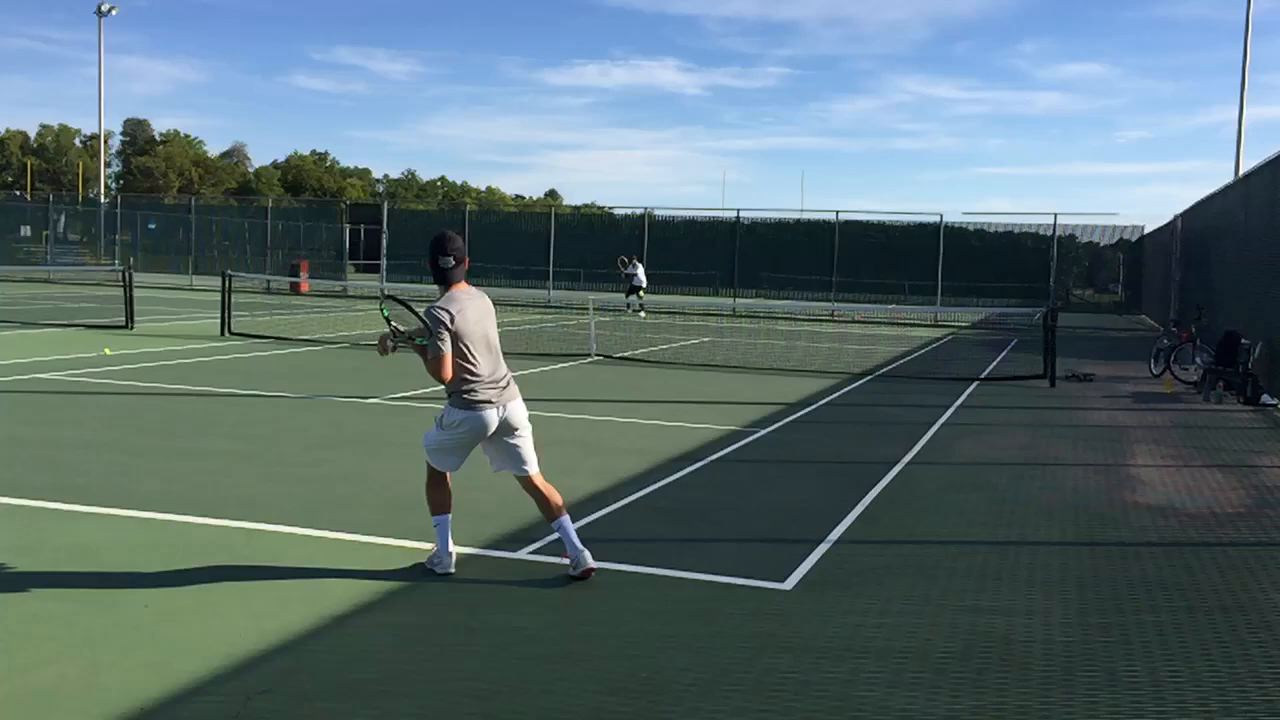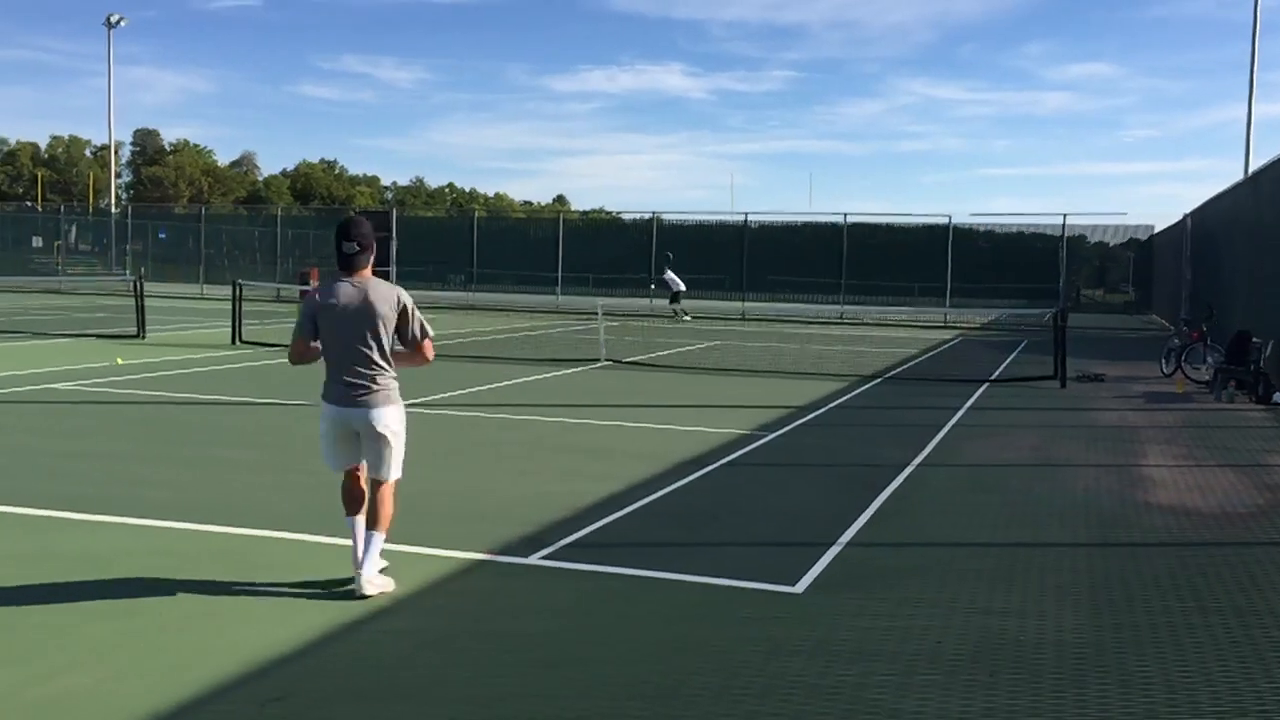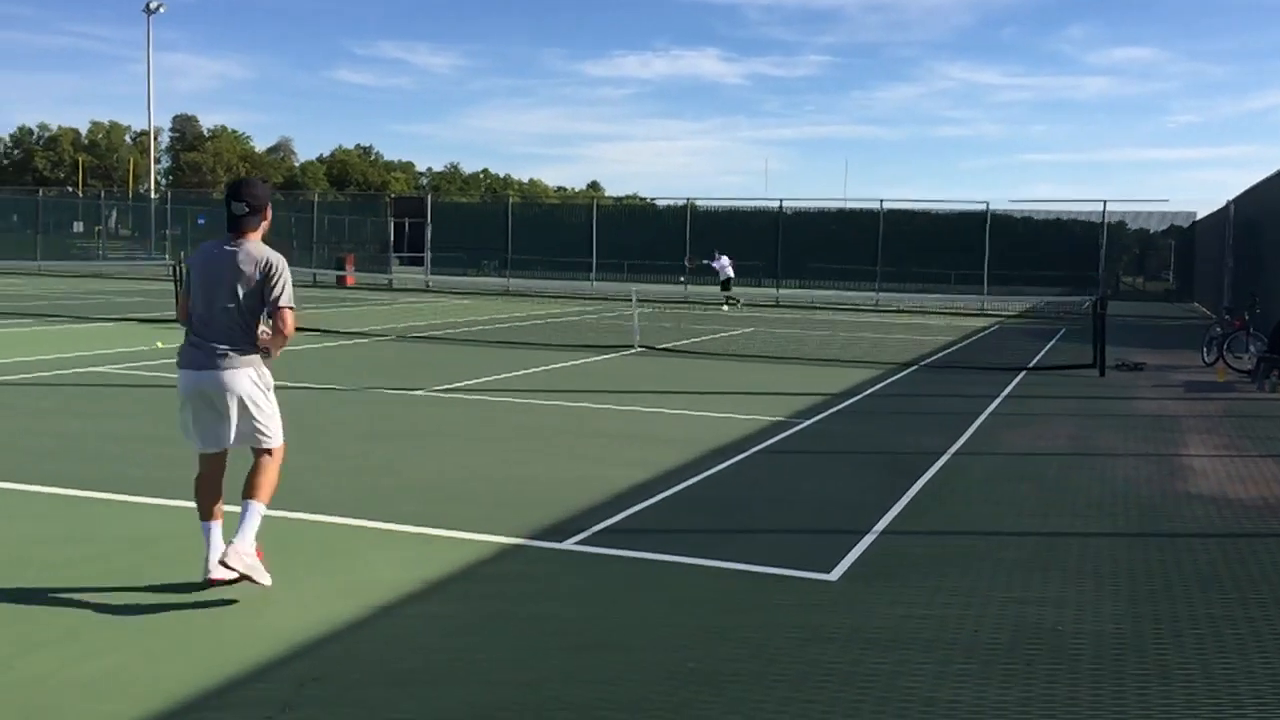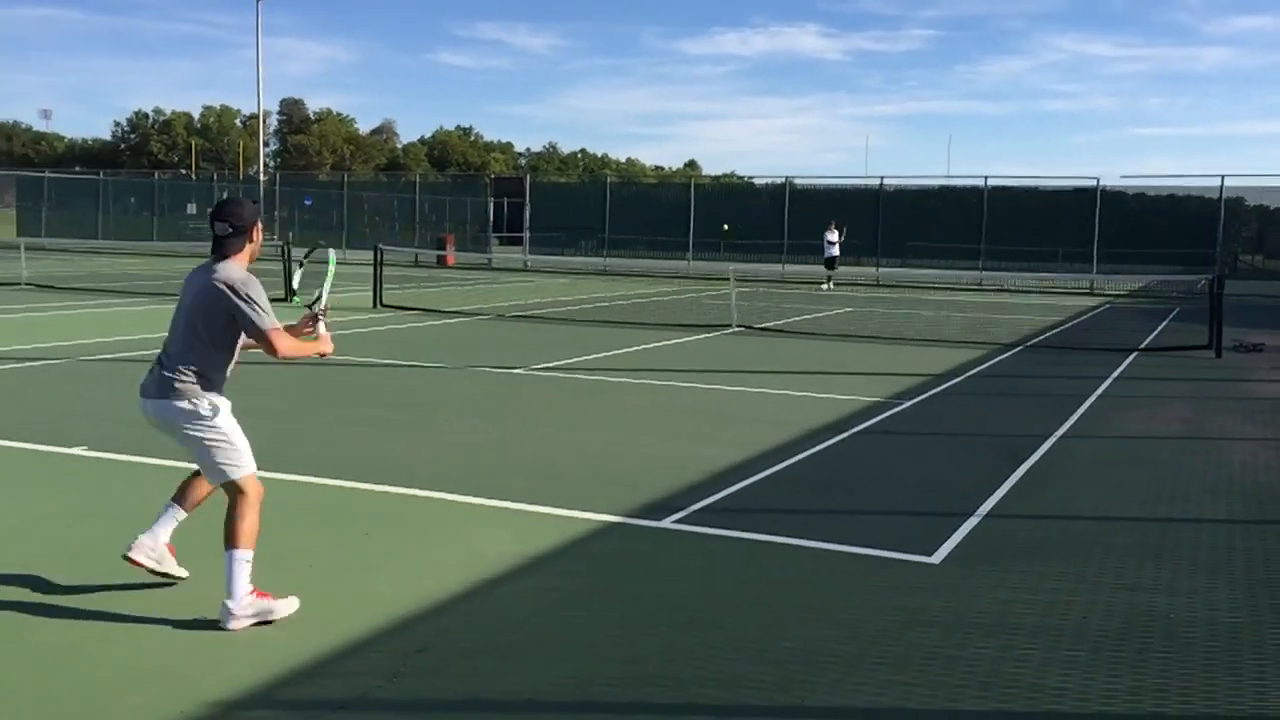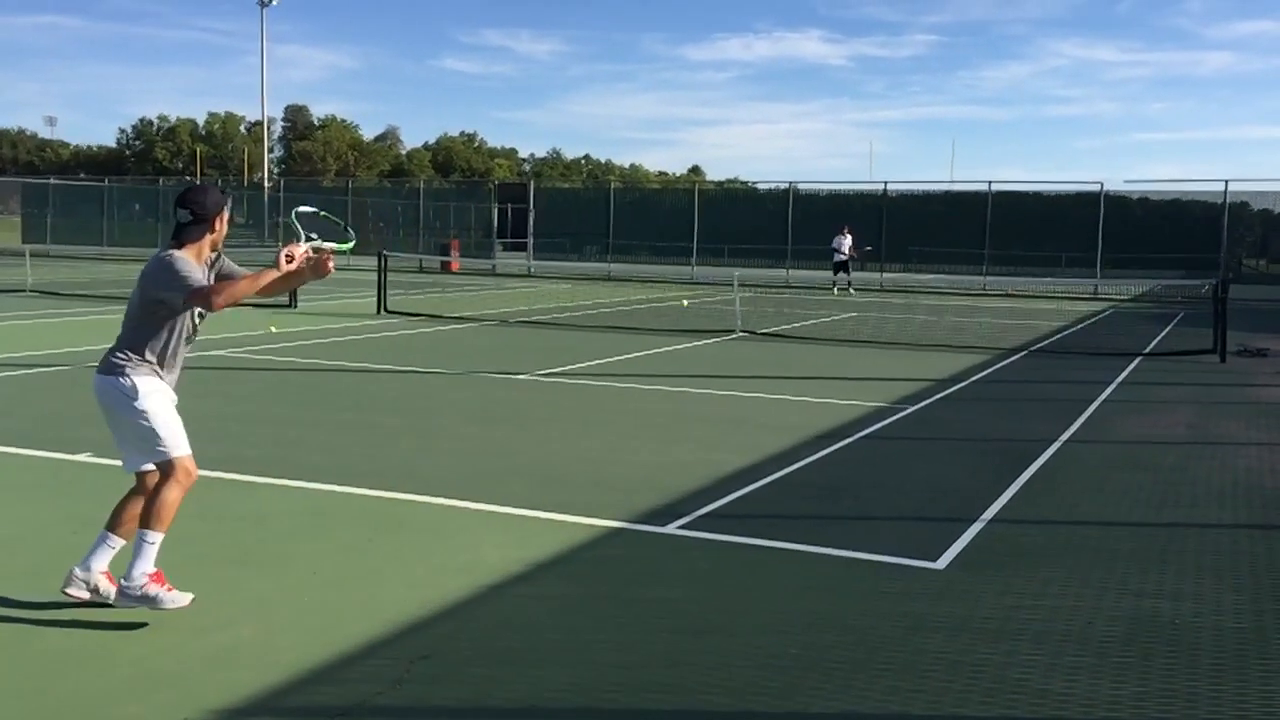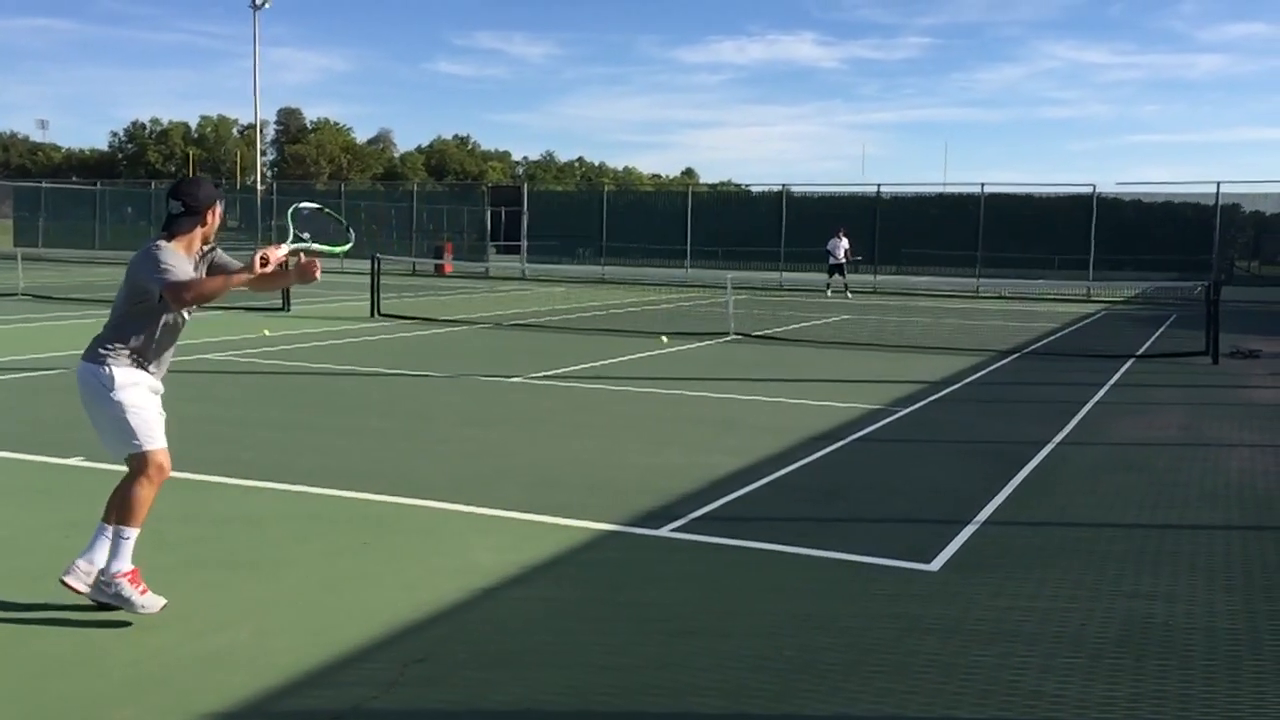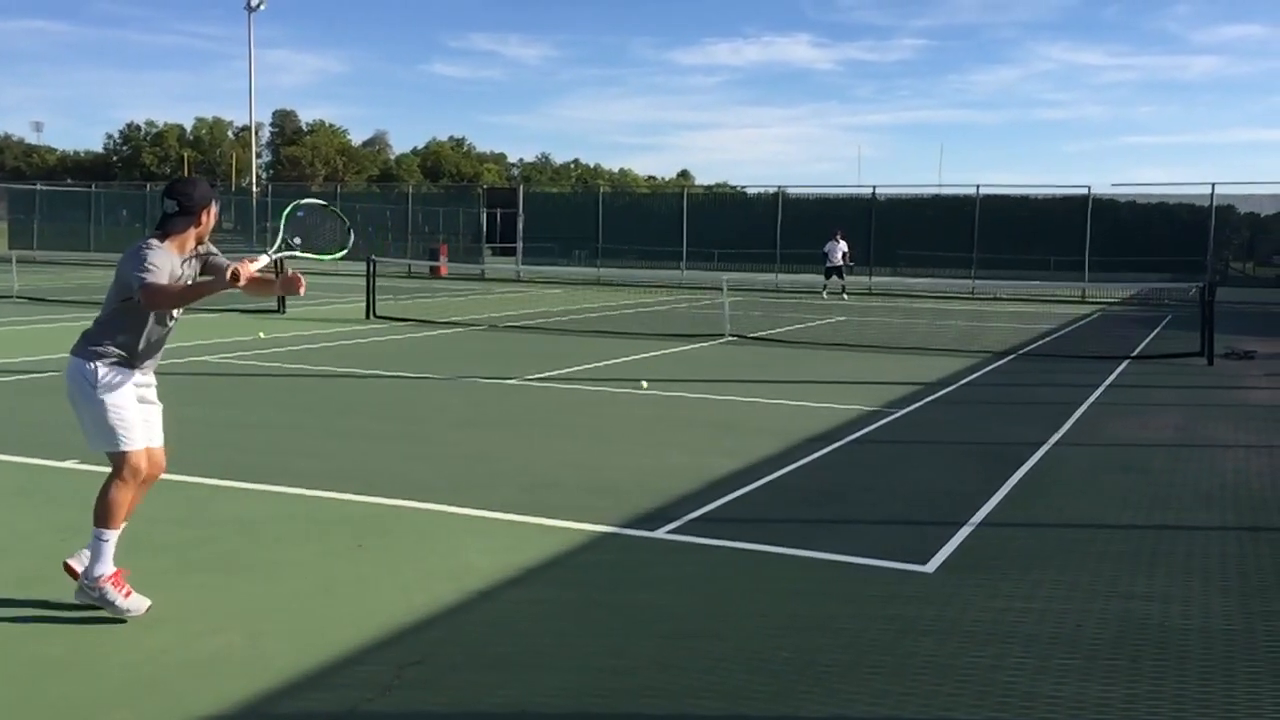
dt=0.5s
person 1, frame 1
left shoulder: (439, 311)
right shoulder: (482, 299)
left elbow: (442, 373)
left wrist: (409, 346)
left hip: (467, 411)
right hip: (509, 403)
left knee: (438, 470)
right knee: (533, 480)
left ankle: (444, 552)
right ankle: (578, 553)
person 1, frame 2
left shoulder: (319, 298)
right shoulder: (395, 296)
left elbow: (296, 356)
right elbow: (425, 353)
left hip: (338, 406)
right hip: (382, 405)
left knee: (352, 474)
right knee: (384, 484)
left ankle: (364, 559)
right ankle: (368, 573)
person 1, frame 3
left shoulder: (199, 255)
right shoulder: (269, 261)
left elbow: (184, 315)
right elbow: (285, 326)
right wrist: (269, 347)
left hip: (192, 370)
right hip: (238, 371)
left knee: (211, 462)
right knee: (270, 452)
left ankle: (214, 559)
right ankle: (243, 545)
person 1, frame 4
left shoulder: (201, 276)
right shoulder: (240, 282)
right elbow: (277, 345)
left wrist: (295, 329)
right wrist: (316, 346)
left hip: (159, 395)
right hip: (189, 399)
left knee: (216, 467)
right knee: (246, 490)
left ankle: (153, 541)
right ankle: (240, 600)
person 1, frame 5
left shoulder: (210, 263)
right shoulder: (170, 265)
left elbow: (261, 287)
right elbow: (214, 300)
left wrist: (307, 272)
right wrist: (276, 269)
left hip: (142, 384)
right hip: (130, 381)
left knee: (151, 484)
right knee: (180, 471)
left ankle: (88, 574)
right ankle: (139, 579)
person 1, frame 6
left shoulder: (203, 253)
right shoulder: (158, 256)
left elbow: (254, 281)
right elbow: (183, 295)
left wrist: (294, 275)
right wrist: (245, 272)
left hip: (139, 376)
right hip: (112, 372)
left knee: (145, 470)
right knee: (154, 466)
left ankle: (89, 567)
right ankle: (116, 574)
person 1, frame 7
left shoulder: (199, 252)
right shoulder: (149, 256)
left elbow: (245, 280)
right elbow: (154, 298)
left wrist: (279, 285)
right wrist: (217, 284)
left hip: (136, 372)
right hip: (99, 369)
left knee: (152, 466)
right knee: (131, 467)
left ankle: (90, 559)
right ankle: (98, 576)
